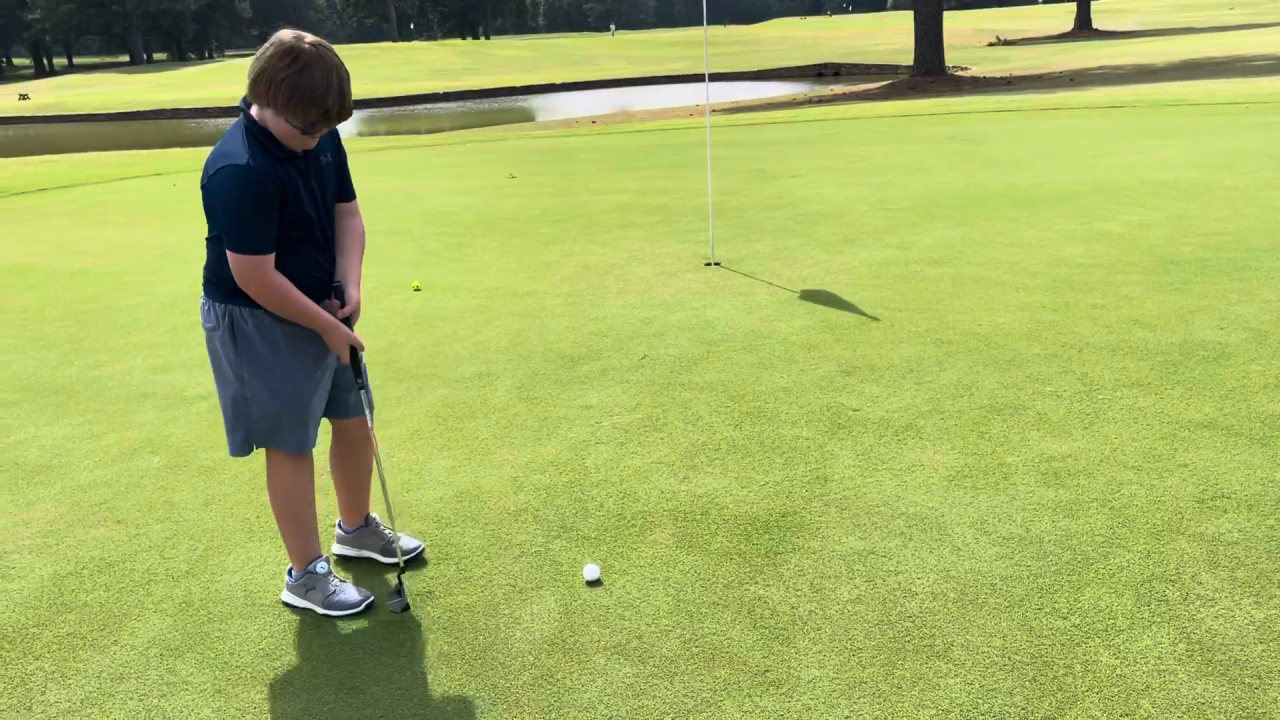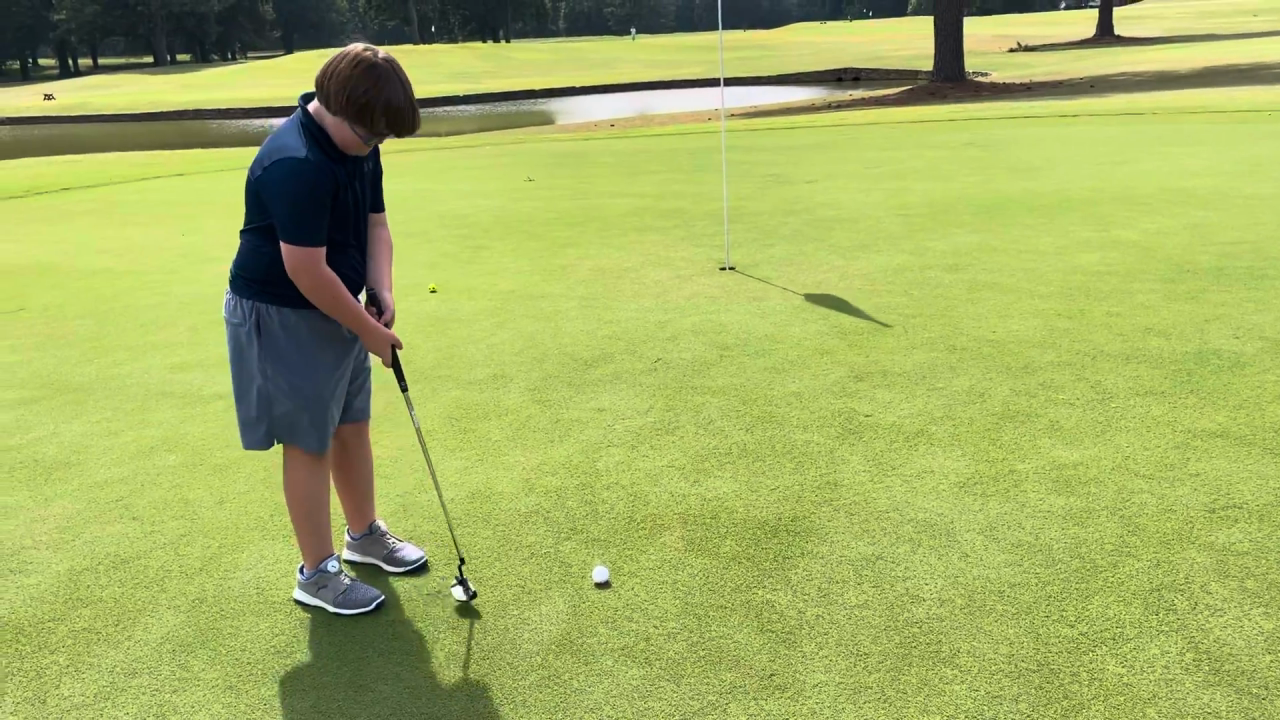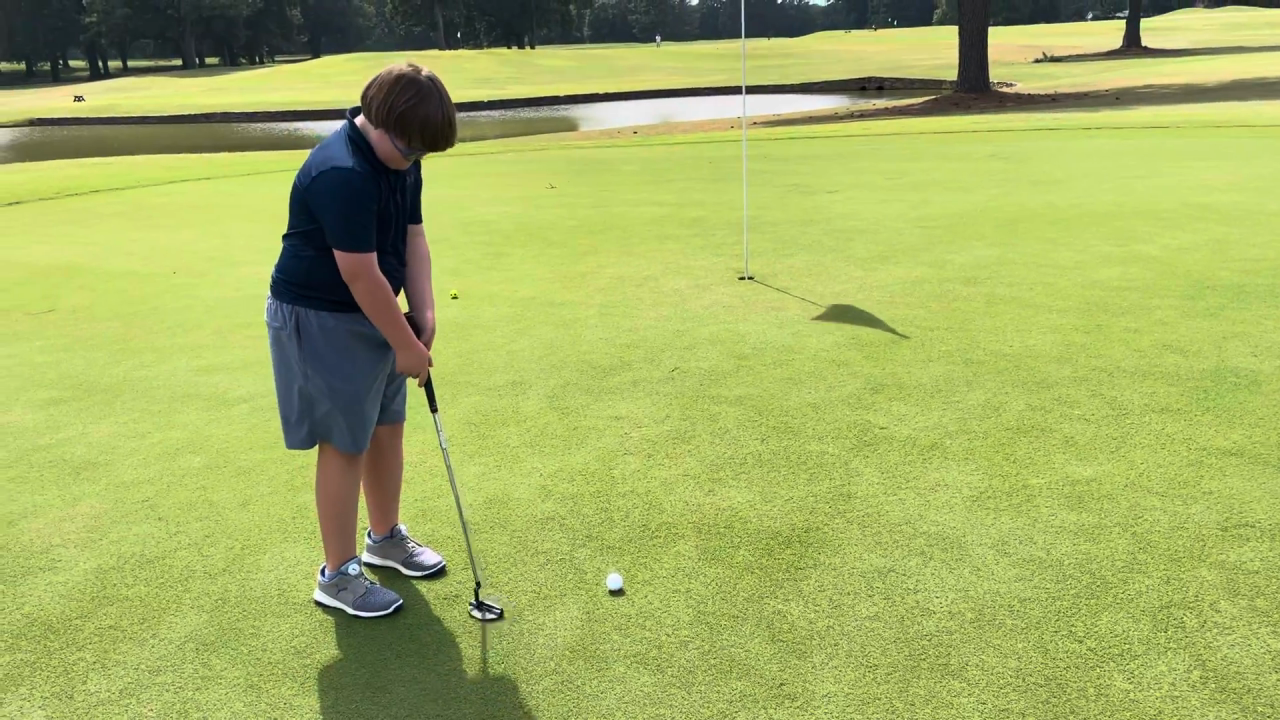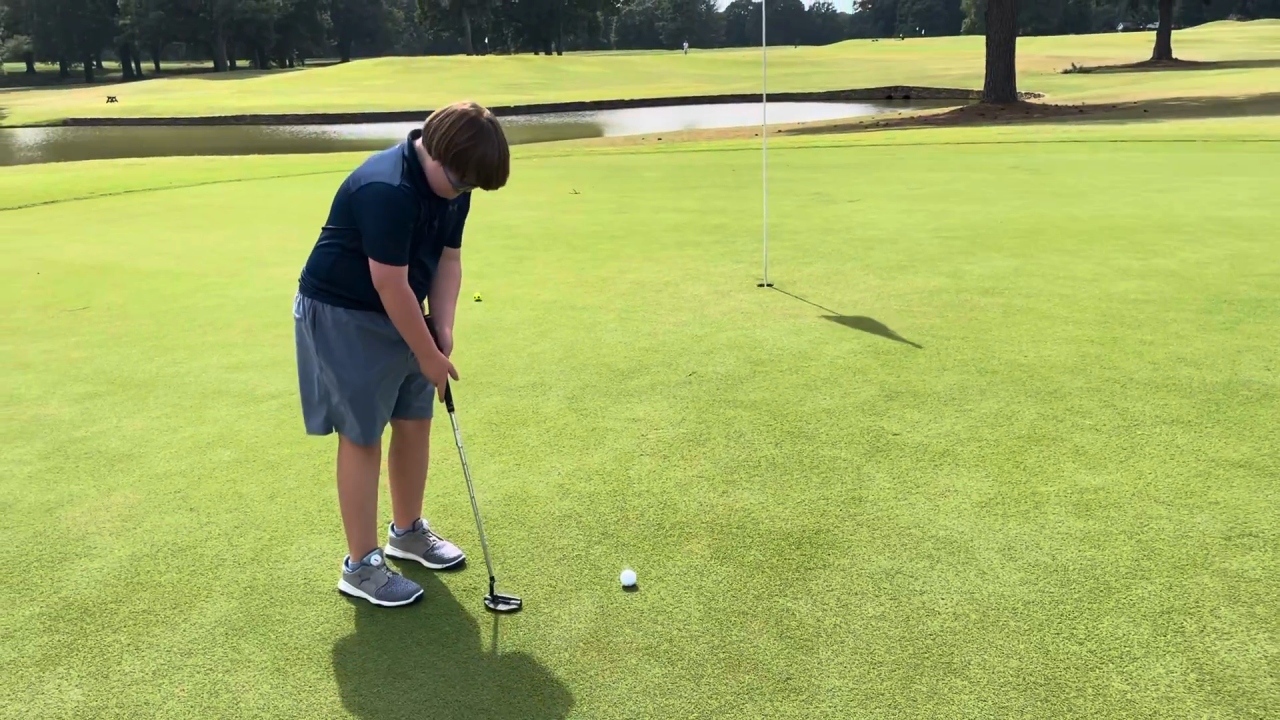
dt=0.4s
person 1, frame 1
left shoulder: (321, 137)
right shoulder: (240, 172)
left elbow: (347, 212)
right elbow: (255, 277)
left wrist: (350, 287)
right wrist: (326, 327)
left hip: (321, 307)
right hip: (257, 321)
left knee: (353, 415)
right knee: (291, 444)
left ankle: (356, 526)
right ankle: (305, 574)
person 1, frame 2
left shoulder: (359, 147)
right shoulder: (295, 166)
left elbow: (375, 225)
right elbow: (305, 269)
left wrist: (382, 294)
right wrist: (366, 328)
left hip: (336, 309)
right hip: (279, 316)
left knee: (352, 425)
right knee: (309, 442)
left ankle: (364, 533)
right ankle: (316, 572)
person 1, frame 3
left shoulder: (400, 160)
right shoulder: (340, 175)
left elbow: (412, 239)
right elbow: (362, 275)
left wrist: (424, 313)
right wrist: (406, 344)
left hip: (373, 314)
right hip: (319, 319)
left knee: (386, 427)
right knee: (345, 443)
left ankle: (385, 537)
right ankle: (337, 574)
person 1, frame 4
left shoulder: (451, 186)
right shoulder: (386, 190)
left elbow: (447, 260)
right elbow: (391, 285)
left wrist: (443, 328)
right wrist: (428, 354)
left hip: (400, 315)
right hip: (342, 316)
left knee: (415, 421)
right knee: (362, 436)
left ankle: (408, 530)
right ankle: (361, 565)
